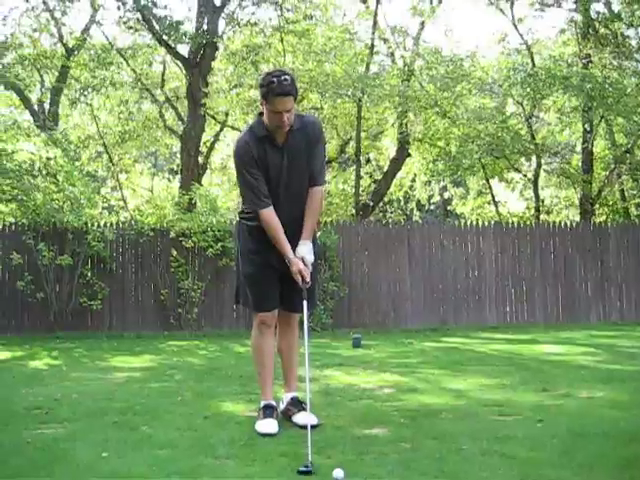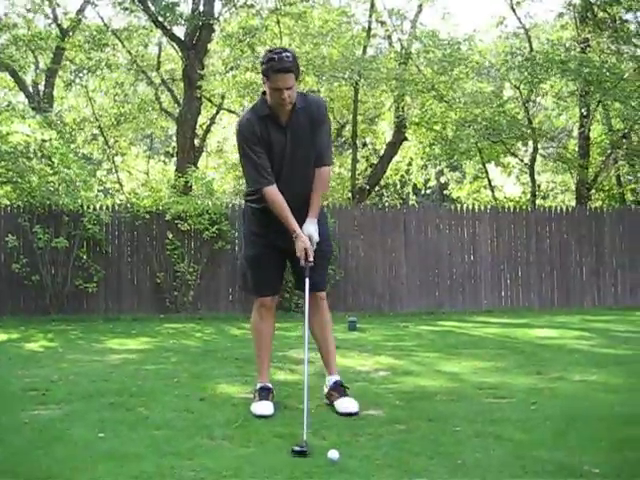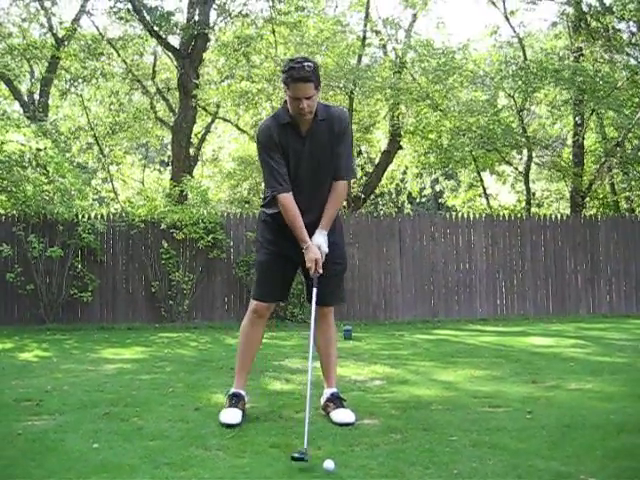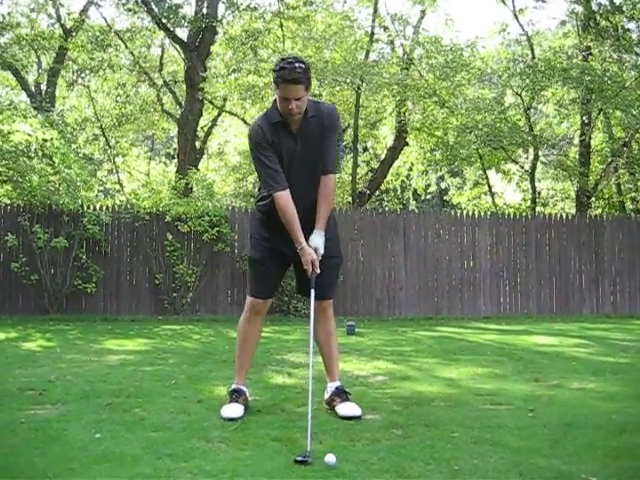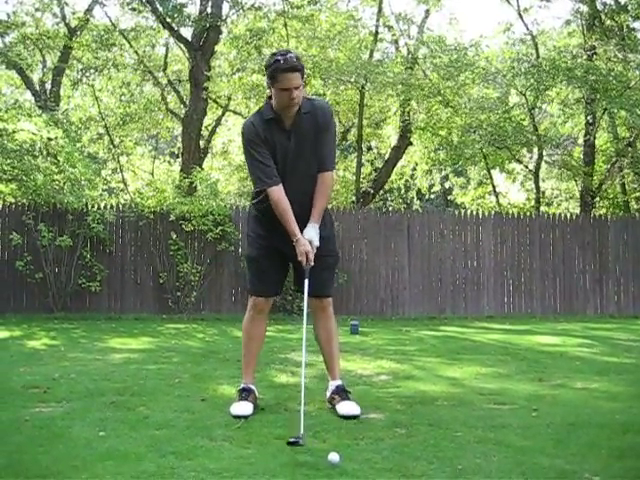
dt=0.7s
person 1, frame 1
left shoulder: (311, 129)
right shoulder: (247, 145)
left elbow: (316, 188)
right elbow: (262, 207)
left wrist: (305, 244)
right wrist: (289, 257)
left hip: (300, 239)
right hip: (259, 239)
left knee: (291, 319)
right knee: (265, 319)
left ankle: (291, 397)
right ankle: (267, 403)
person 1, frame 2
left shoulder: (316, 109)
right shoulder: (249, 124)
left elbow: (323, 167)
right elbow: (265, 185)
left wrist: (310, 223)
right wrist: (294, 233)
left hip: (309, 217)
right hip: (265, 221)
left knee: (318, 298)
right knee: (265, 302)
left ankle: (333, 381)
right ankle: (263, 385)
person 1, frame 3
left shoulder: (338, 121)
right shoulder: (269, 131)
left elbow: (341, 181)
right elbow: (282, 193)
left wrist: (321, 234)
right wrist: (305, 244)
left hip: (324, 229)
right hip: (278, 230)
left knee: (325, 311)
right knee: (260, 308)
left ankle: (331, 393)
right ankle: (237, 392)
person 1, frame 4
left shoulder: (328, 116)
right shoulder: (261, 131)
left elbow: (329, 176)
right elbow: (278, 192)
left wrist: (318, 233)
right wrist: (301, 246)
left hip: (319, 225)
right hip: (272, 227)
left knee: (323, 305)
right knee: (256, 305)
left ankle: (335, 388)
right ankle: (238, 388)
person 1, frame 5
left shoulder: (321, 113)
right shoulder: (254, 128)
left elbow: (326, 173)
right elbow: (272, 187)
left wrist: (312, 228)
right wrist: (296, 238)
left hip: (315, 223)
right hip: (269, 226)
left knee: (322, 304)
right knee: (258, 304)
left ankle: (336, 386)
right ankle: (247, 387)
